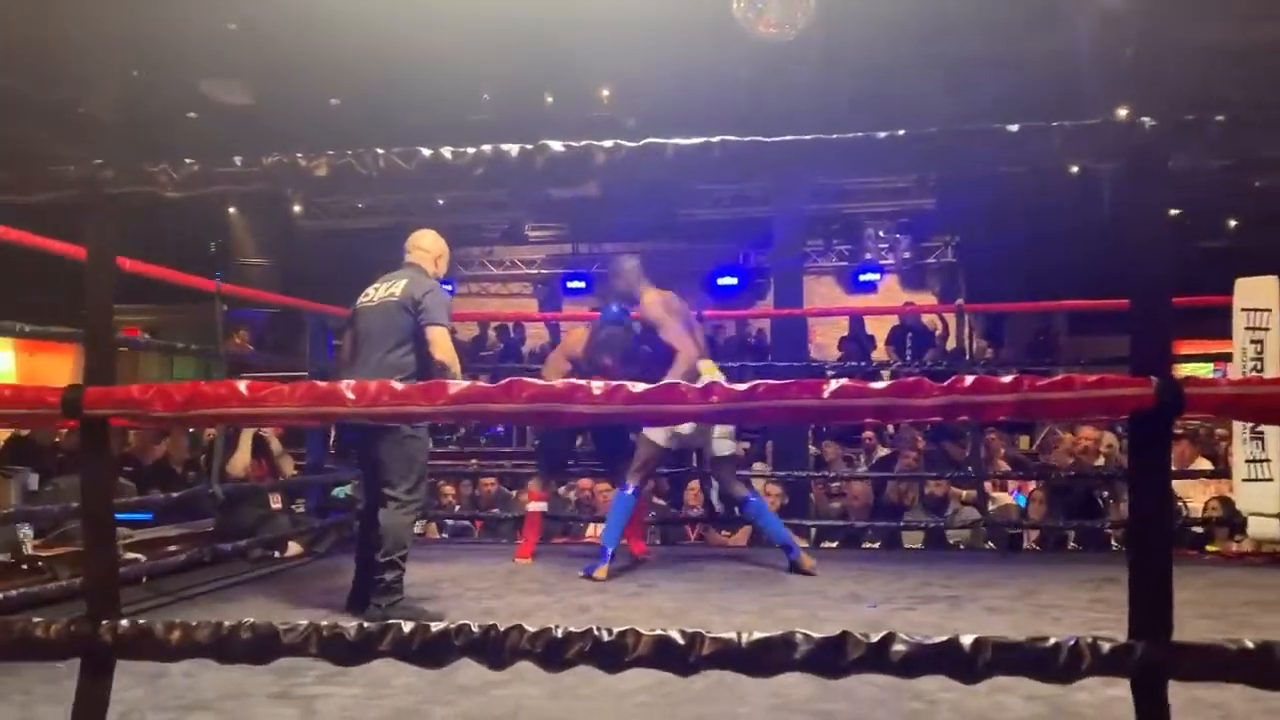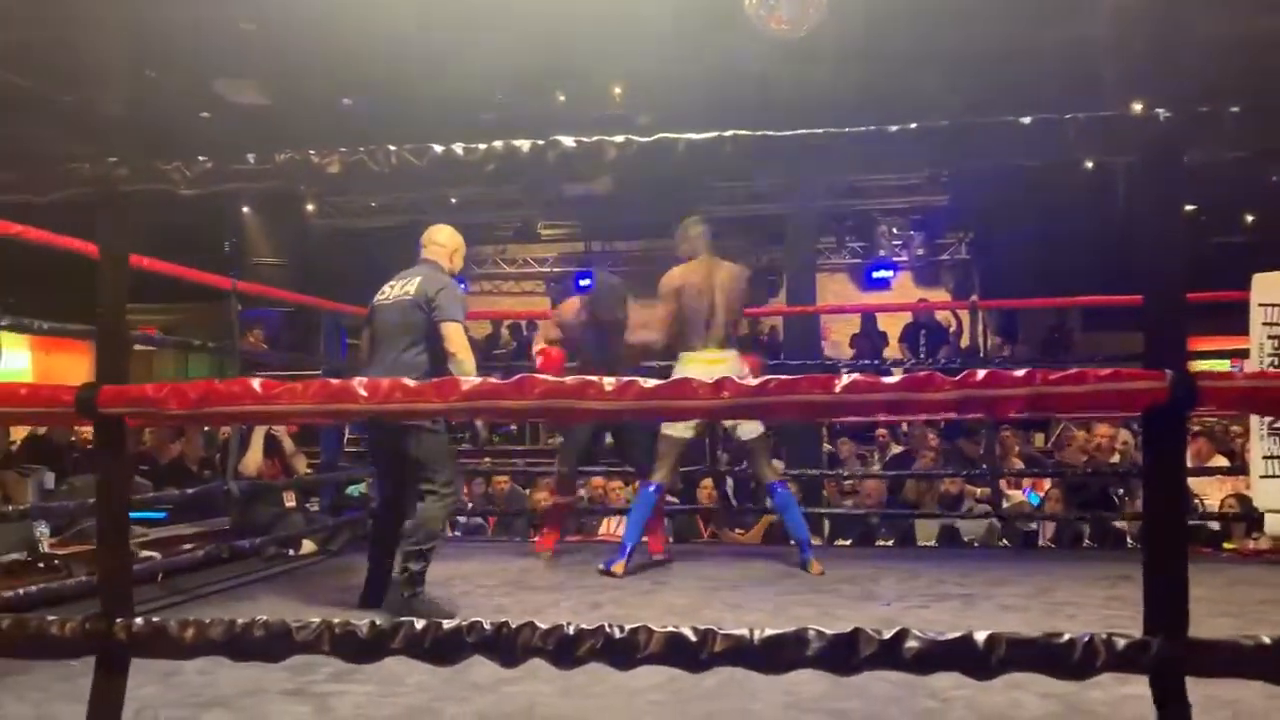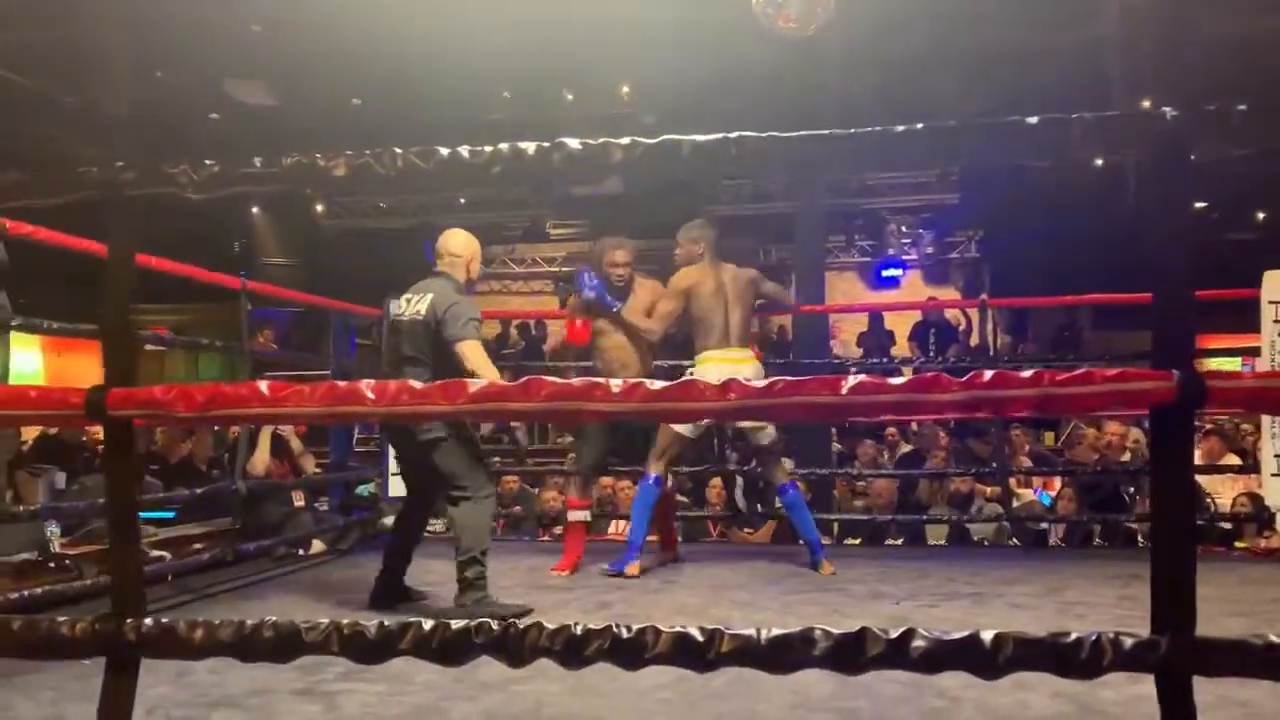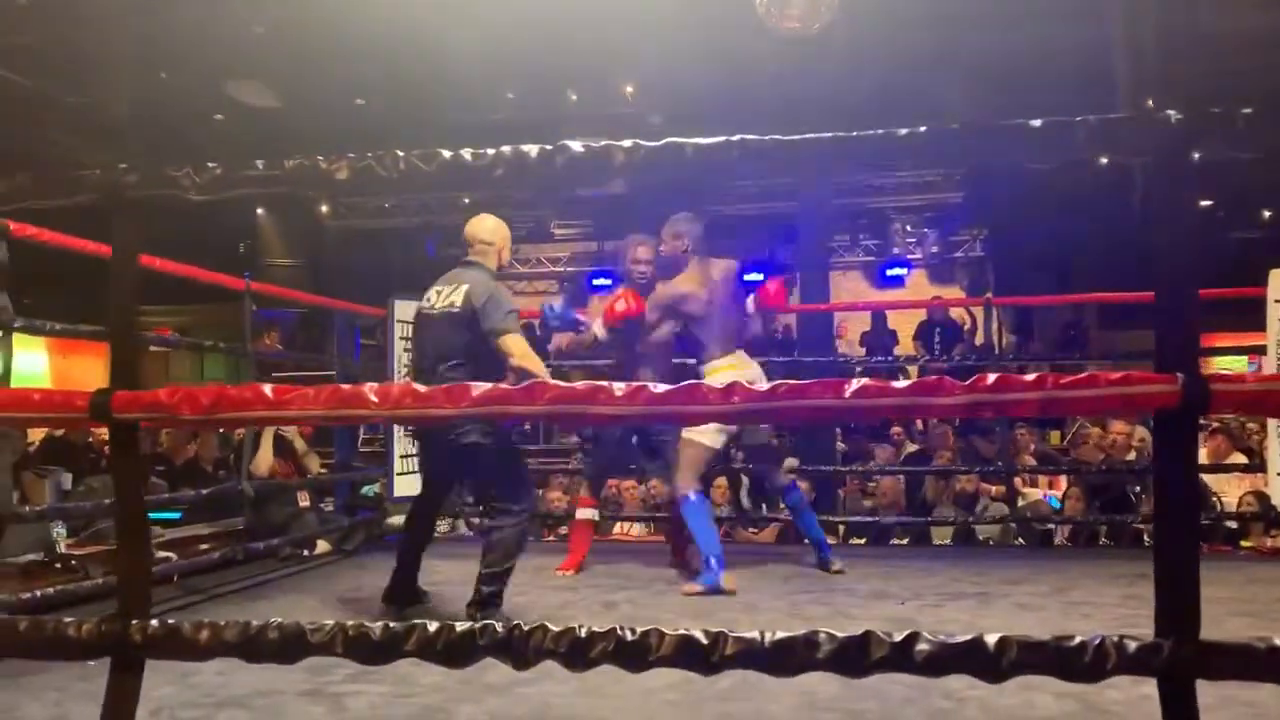
dt=0.2s
person 1, frame 1
left shoulder: (371, 291)
right shoulder: (429, 290)
left elbow: (346, 352)
right elbow: (441, 355)
left knee: (376, 498)
right knee: (402, 499)
left ankle: (364, 590)
right ankle: (386, 599)
person 1, frame 2
left shoulder: (388, 288)
right shoulder: (444, 287)
left elbow: (366, 350)
right elbow: (456, 349)
left knee: (392, 495)
right knee: (437, 490)
left ankle: (377, 586)
right ankle: (410, 589)
person 1, frame 3
left shoulder: (408, 298)
right shoulder: (455, 302)
left elbow: (392, 358)
right elbow: (475, 364)
right hip: (434, 416)
left knee: (418, 498)
right knee: (476, 494)
left ankle: (388, 584)
right ankle: (472, 596)
person 1, frame 4
left shoulder: (436, 289)
right shoulder: (491, 291)
left elbow: (420, 355)
right elbow: (520, 359)
right hip: (471, 421)
left knee: (430, 499)
right knee: (513, 504)
left ankle: (401, 587)
right ankle: (485, 609)
person 2, frame 1
left shoulder: (648, 305)
right shoulder: (670, 299)
left elbow: (688, 352)
left hip: (687, 386)
right hip: (714, 385)
left knee: (635, 479)
right knee: (731, 483)
left ankle: (604, 561)
right ankle: (796, 553)
person 2, frame 2
left shoulder: (676, 277)
right shoulder: (738, 273)
left elbow: (659, 338)
left wrist: (625, 333)
left hip: (692, 372)
right hip: (732, 371)
left knee: (661, 472)
right knee: (765, 469)
left ankle: (621, 557)
right ankle: (808, 555)
person 2, frame 3
left shoulder: (684, 278)
right shoulder: (747, 277)
left elbow: (654, 331)
right elbow: (788, 303)
left wrist: (610, 305)
left hip: (709, 374)
right hip: (748, 373)
left knee: (656, 463)
right knee: (775, 471)
left ankle: (632, 557)
right ankle: (818, 556)
person 2, frame 4
left shoulder: (672, 291)
right shoulder: (729, 268)
left elbow: (651, 338)
left hip: (721, 383)
right hip: (749, 373)
left knee: (685, 482)
right knee: (773, 472)
left ankle: (715, 570)
right ankle: (825, 553)
person 3, frame 1
left shoulder: (626, 356)
right shoulder: (576, 341)
right elbow: (550, 376)
left knee: (626, 472)
right knee: (546, 472)
left ankle: (637, 541)
right ankle: (528, 542)
person 3, frame 2
right shoulder: (571, 312)
right elbow: (545, 341)
right wrist: (545, 357)
left knee: (648, 467)
right knee: (567, 467)
left ankle: (656, 538)
right ankle: (552, 530)
person 3, frame 3
left shoulder: (651, 291)
right shoulder: (583, 301)
right elbow: (568, 341)
right wrist: (572, 337)
right knee: (582, 473)
left ankle: (668, 543)
right ankle: (572, 551)
person 3, frame 4
right shoulder: (608, 302)
right elbow: (584, 341)
left knee: (674, 476)
right knee: (595, 475)
left ankle: (681, 551)
right ankle: (577, 552)
